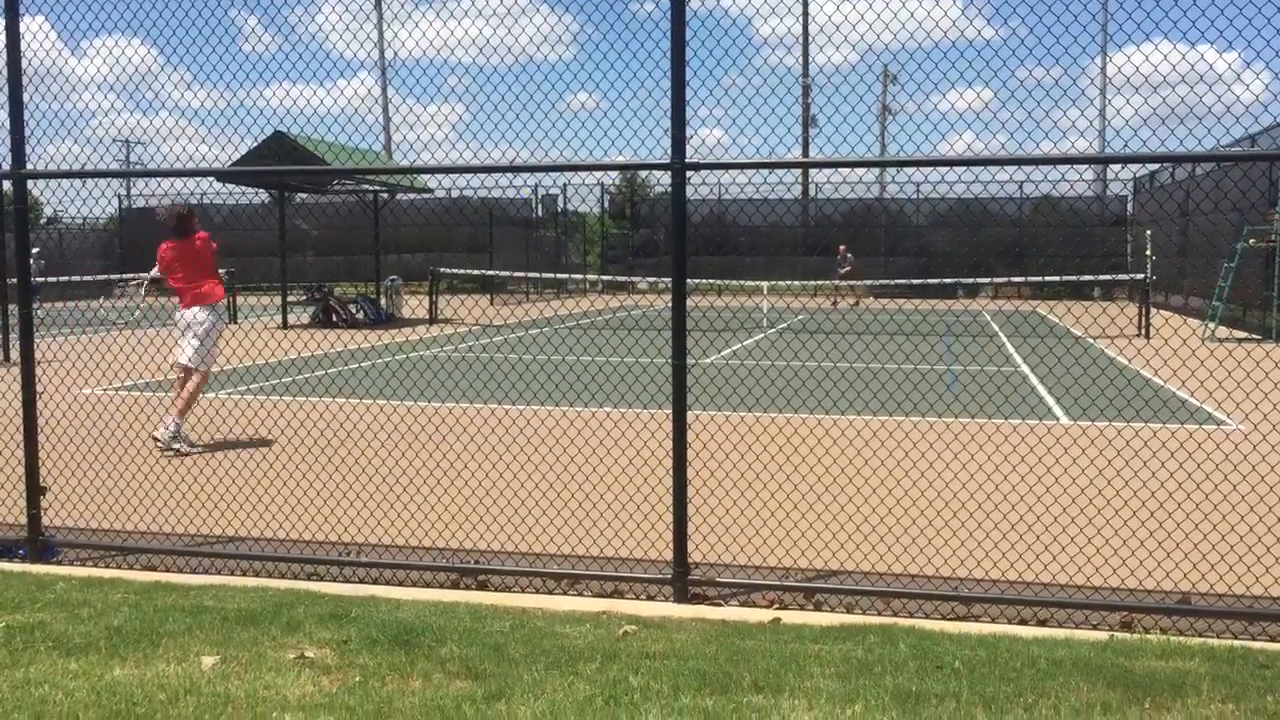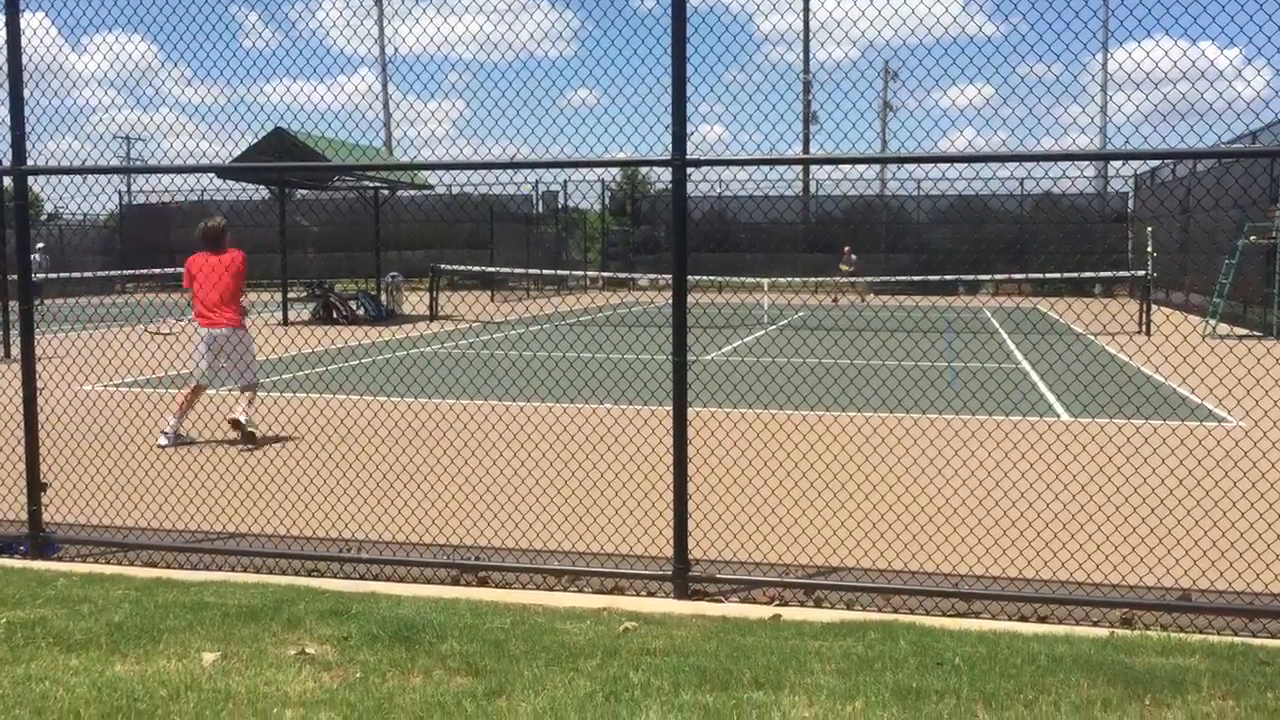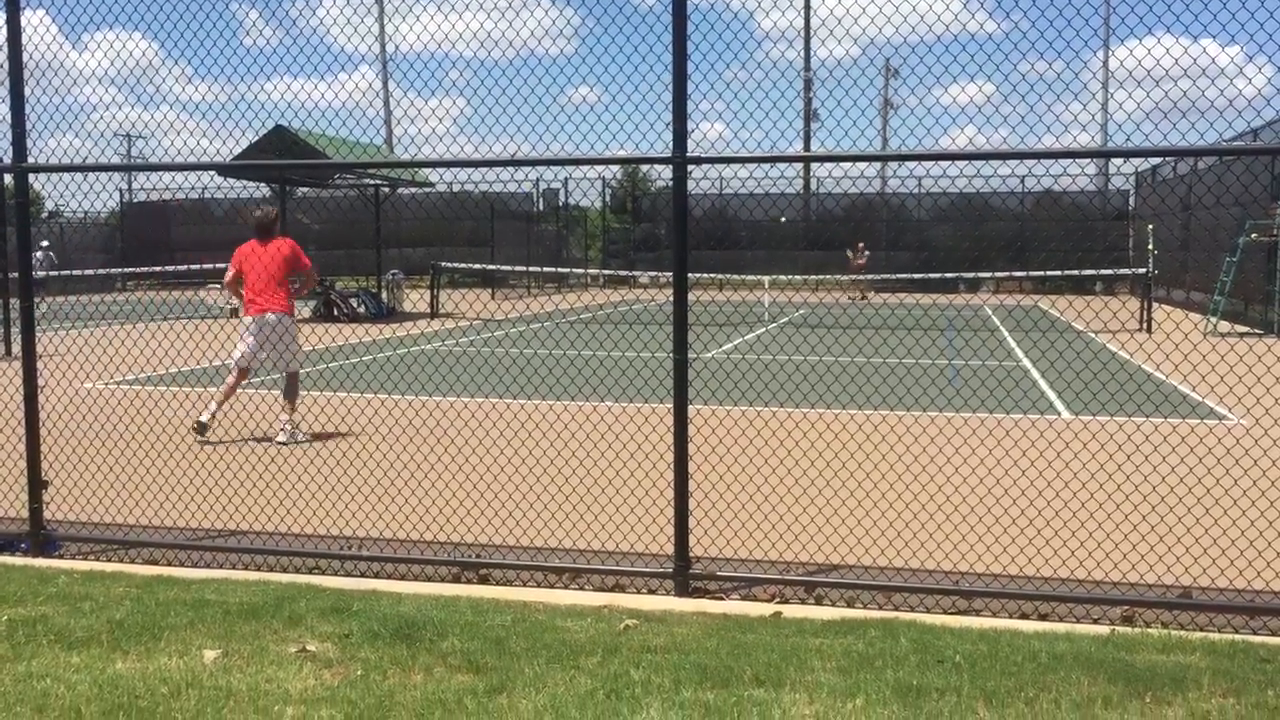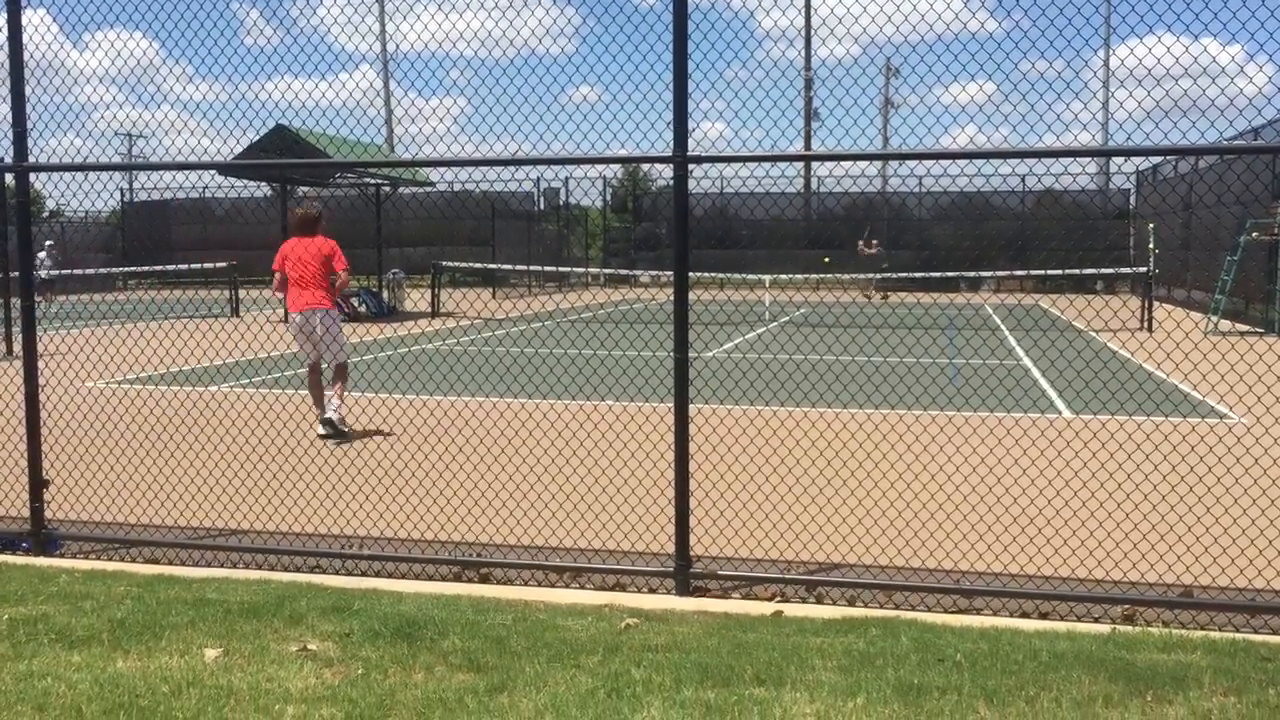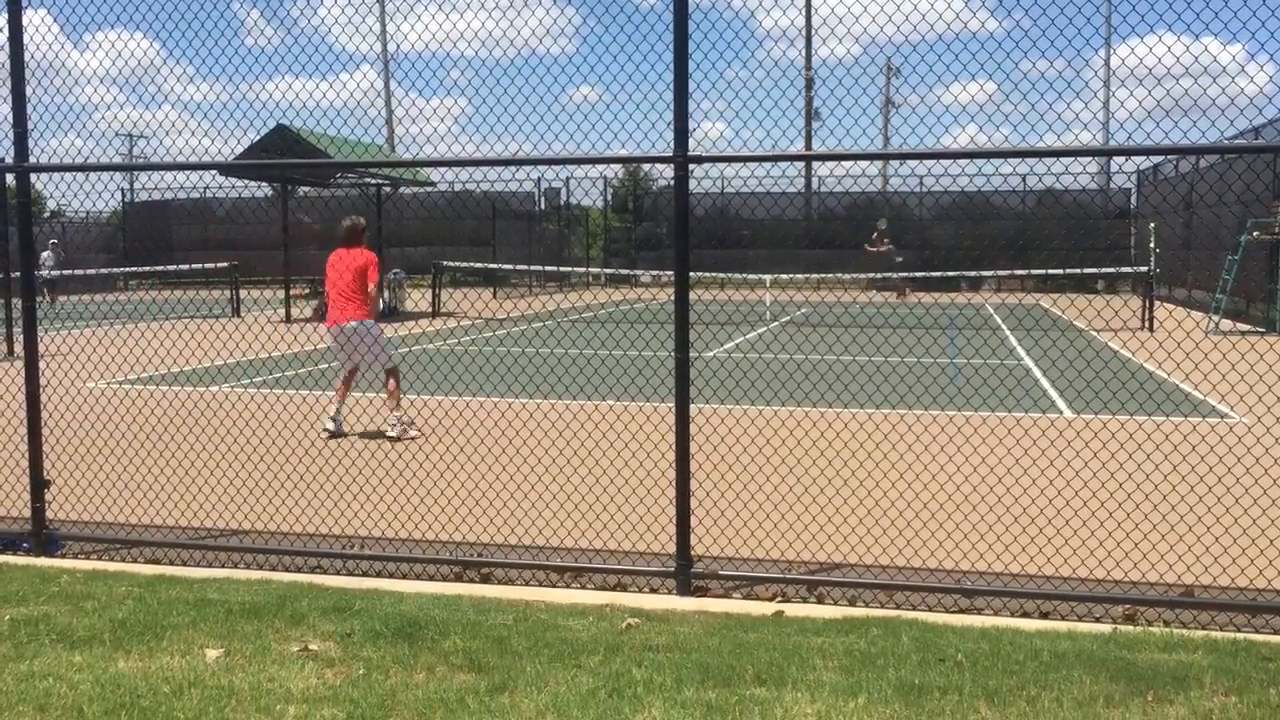
dt=0.2s
person 1, frame 1
left shoulder: (164, 250)
right shoulder: (203, 239)
left elbow: (165, 278)
left hip: (186, 312)
right hip: (207, 310)
left knee: (186, 371)
right knee: (200, 373)
left ankle: (171, 429)
right ankle: (170, 427)
person 1, frame 2
left shoulder: (193, 262)
right shoulder: (238, 257)
left elbow: (192, 296)
left hip: (205, 329)
right hip: (232, 329)
left knee: (198, 384)
right knee: (248, 382)
left ankle: (170, 431)
right ankle: (242, 414)
person 1, frame 3
left shoulder: (243, 250)
right shoulder: (288, 246)
left elbow: (228, 283)
right elbow: (312, 280)
left hip: (252, 317)
right hip: (280, 316)
left knee: (239, 371)
right knee: (292, 373)
left ankle: (208, 414)
right ankle: (287, 429)
person 1, frame 4
left shoulder: (286, 247)
right shoulder: (329, 245)
left elbow: (277, 284)
right elbow: (344, 279)
left hip: (296, 313)
right hip: (322, 311)
left knee: (314, 364)
right knee: (340, 363)
left ankle: (324, 419)
right ankle: (334, 410)
person 1, frame 5
left shoulder: (333, 257)
right shoulder: (368, 257)
right elbow: (373, 291)
right wrist: (371, 314)
left hip: (334, 323)
right hip: (359, 322)
left knee: (352, 366)
right knee: (390, 369)
left ankle: (333, 417)
right ankle: (396, 424)
